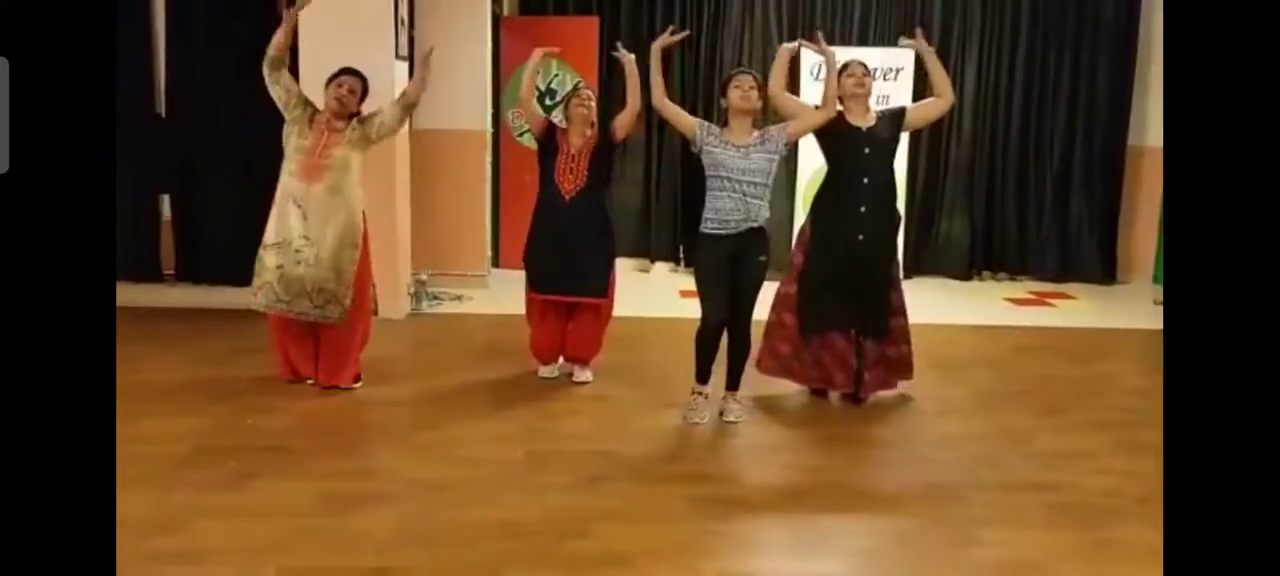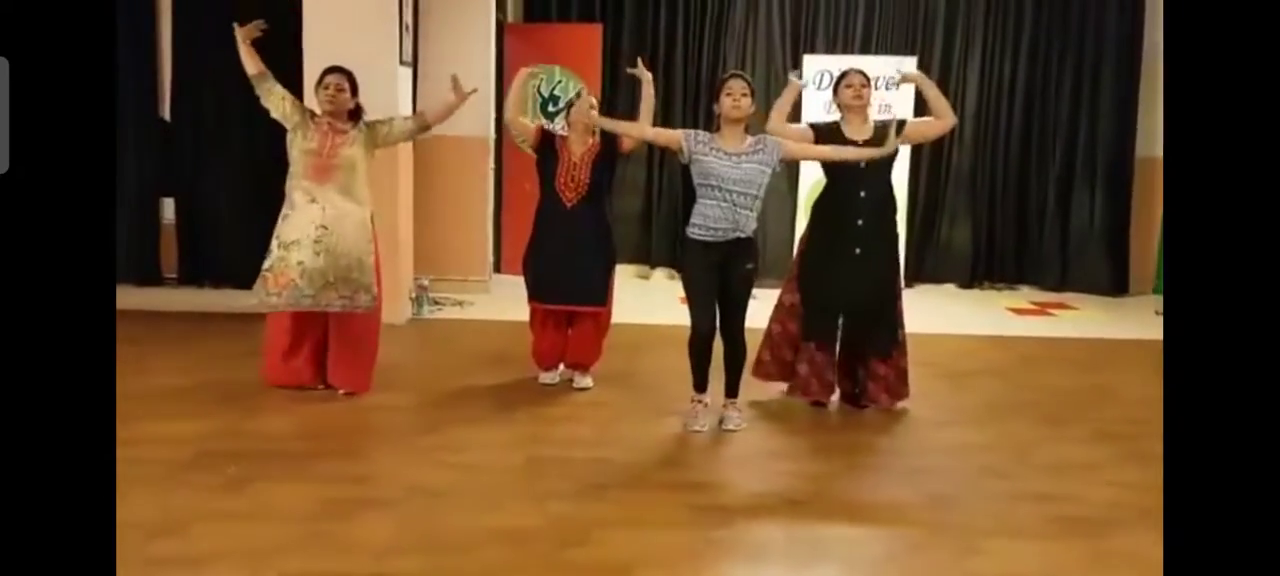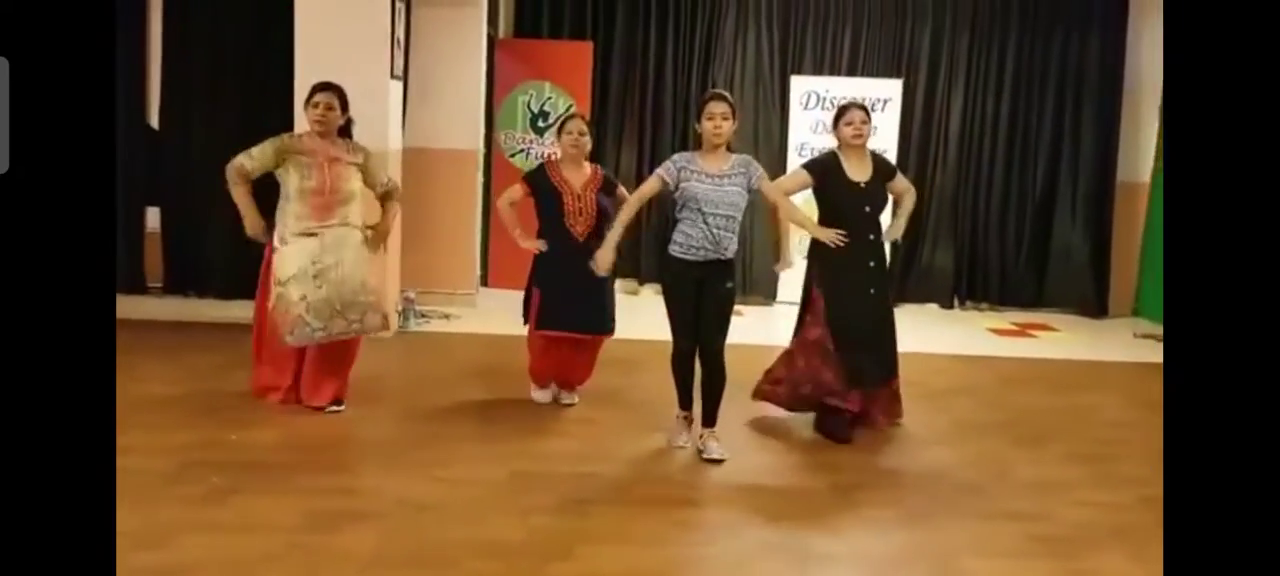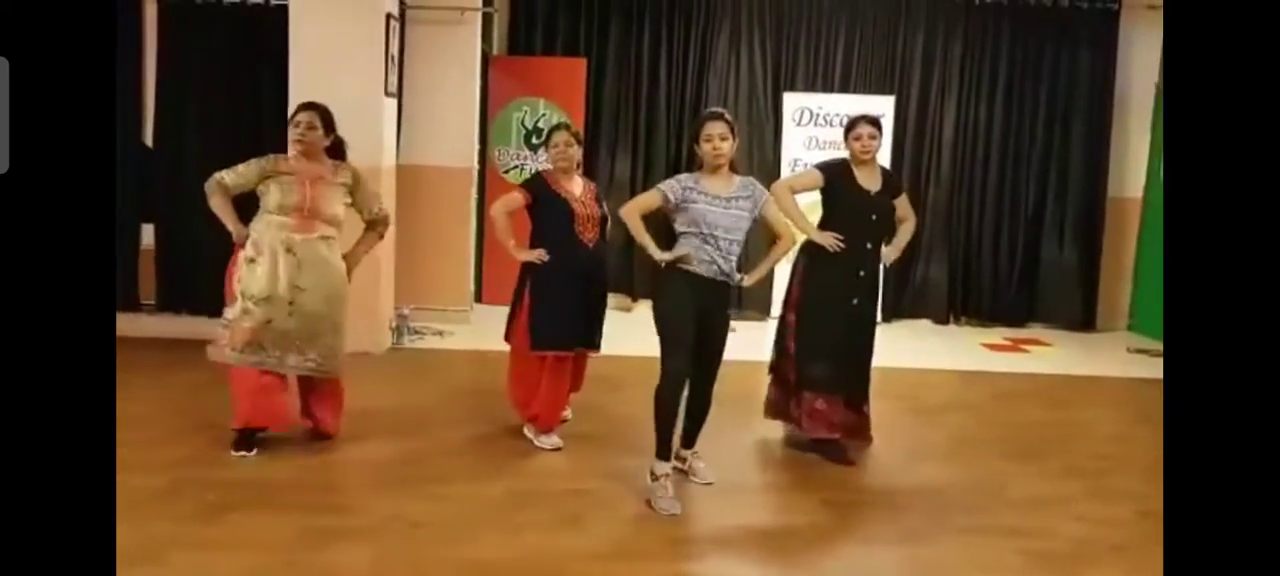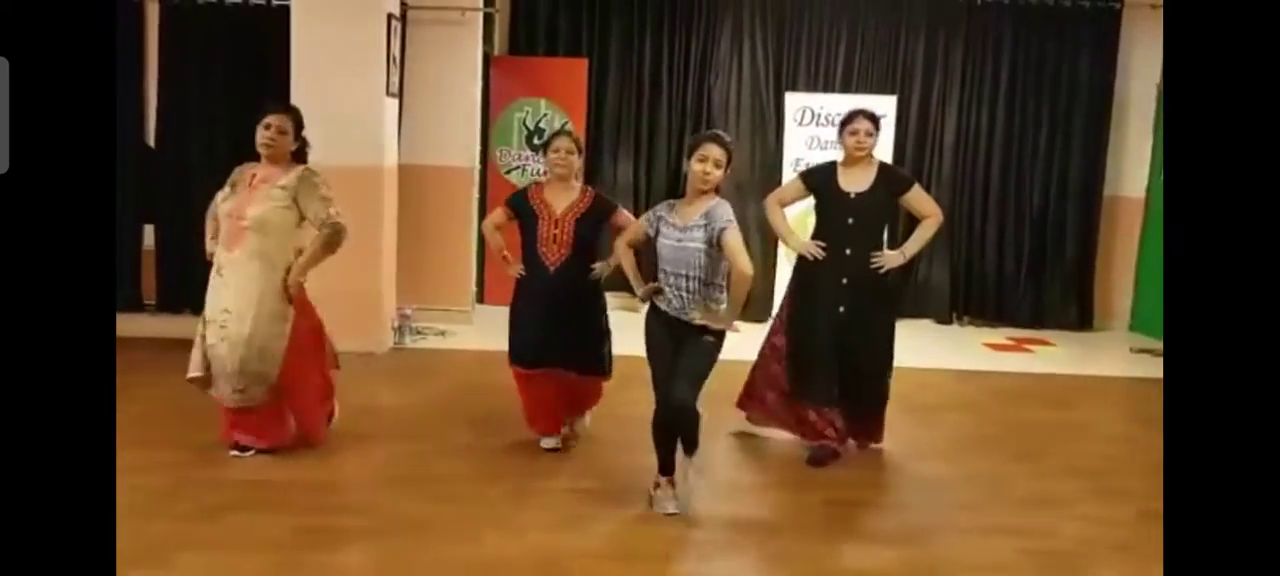
dt=0.7s
person 1, frame 1
left shoulder: (774, 139)
right shoulder: (706, 135)
left elbow: (827, 111)
right elbow: (660, 102)
left wrist: (829, 60)
right wrist: (656, 53)
left hip: (752, 241)
right hip: (712, 240)
left knee: (740, 321)
right knee: (714, 318)
left ankle: (732, 394)
right ankle: (700, 391)
person 1, frame 2
left shoulder: (767, 147)
right shoulder: (697, 142)
left elbow: (823, 152)
right elbow: (645, 133)
left wrist: (876, 153)
right wrist: (596, 121)
left hip: (740, 249)
right hip: (700, 246)
left knee: (733, 328)
right knee: (702, 326)
left ankle: (732, 402)
right ankle: (699, 399)
person 1, frame 3
left shoulder: (745, 167)
right shoulder: (680, 164)
left elbow: (781, 202)
right elbow: (637, 198)
left wrist: (815, 230)
right wrist: (610, 241)
left hip: (721, 269)
right hip: (681, 265)
left knee: (713, 350)
right knee: (684, 346)
left ankle: (709, 431)
right ankle: (684, 416)
person 1, frame 4
left shoulder: (750, 189)
right shoulder: (683, 185)
left elbow: (785, 236)
right elbow: (630, 210)
left wrist: (753, 277)
right wrist: (656, 253)
left hip: (719, 292)
right hip: (680, 284)
left knee: (704, 379)
right knee: (675, 372)
left ankle: (686, 452)
right ankle: (660, 470)
person 1, frame 5
left shoulder: (719, 212)
right shoulder: (662, 212)
left elbow: (743, 269)
right elbow: (623, 242)
left wrist: (728, 318)
right wrist: (638, 286)
left hip: (702, 327)
right hip: (662, 320)
left knee: (681, 399)
right knee: (664, 404)
left ankle: (688, 459)
right ankle: (664, 481)
person 2, frame 1
left shoulder: (363, 131)
right shoulder: (299, 115)
left elbow: (405, 106)
right elbow: (274, 69)
left wrist: (422, 71)
left hip: (339, 227)
right hip: (291, 224)
left knee: (339, 300)
right knee: (291, 298)
left ankle: (341, 370)
right ankle: (303, 366)
person 2, frame 2
left shoulder: (367, 132)
right shoulder: (298, 121)
left elbow: (416, 125)
right elbow: (264, 84)
left wrist: (456, 103)
right wrist: (243, 42)
left hip: (349, 228)
right hip: (300, 227)
left knee: (349, 304)
right knee: (299, 303)
left ankle: (346, 376)
right ankle: (304, 372)
person 2, frame 3
left shoulder: (358, 155)
right shoulder: (286, 147)
left elbow: (389, 190)
right elbow: (238, 169)
left wrist: (384, 225)
right wrist: (251, 216)
left hip: (343, 251)
right hip: (294, 249)
left knee: (339, 321)
right knee: (288, 323)
left ankle: (327, 393)
right ankle: (284, 389)
person 2, frame 4
left shoulder: (347, 177)
right shoulder: (270, 166)
left elbow: (379, 219)
right elbow: (216, 185)
left wrist: (354, 256)
right wrist: (234, 227)
left hip: (319, 274)
right hip: (264, 267)
left knee: (316, 349)
right knee: (254, 344)
left ankle: (324, 420)
right ankle: (252, 424)
person 2, frame 5
left shoulder: (301, 179)
right shoulder: (242, 174)
left elbow: (334, 230)
right elbow: (216, 206)
left wrist: (299, 270)
right wrist: (211, 242)
left hip: (271, 286)
right hip: (227, 283)
left knee: (289, 362)
right knee: (230, 359)
left ankle: (319, 410)
right ankle: (250, 433)
person 3, frame 1
left shoulder: (892, 120)
right shoulder: (826, 122)
left elbow: (945, 100)
right elbow: (776, 95)
left wrist: (928, 55)
right wrist: (784, 55)
left hip: (878, 230)
right hip: (831, 226)
left knee: (873, 306)
right knee: (825, 303)
left ankle: (861, 381)
right ankle: (822, 375)
person 3, frame 2
left shoulder: (890, 130)
right shoulder: (824, 133)
left elbow: (946, 120)
right elbow: (774, 130)
left wrist: (922, 81)
right wrist: (792, 91)
left hip: (877, 237)
right hip: (830, 234)
left knee: (871, 312)
right knee: (822, 309)
left ankle: (856, 385)
right ankle: (817, 384)
person 3, frame 3
left shoulder: (881, 166)
right shoulder: (823, 166)
left elbow: (908, 192)
right elbow: (775, 191)
left wrist: (897, 226)
left hip: (872, 266)
right hip: (833, 265)
left knee: (873, 340)
right knee: (839, 341)
left ankle: (860, 408)
right ankle: (834, 411)
person 3, frame 4
left shoulder: (889, 182)
right shoulder: (833, 172)
left elbow: (907, 220)
right elbow: (781, 188)
left wrist: (894, 249)
right wrist: (810, 231)
left hip: (864, 277)
right hip: (824, 271)
left knee: (853, 352)
right knee: (821, 347)
left ankle: (845, 425)
right ankle: (822, 431)
person 3, frame 5
left shoulder: (892, 179)
right shoulder: (821, 175)
left elbow: (933, 216)
right elbow: (773, 201)
left wrist: (903, 254)
right wrist: (793, 241)
left hip: (868, 283)
right hip: (818, 279)
left knee: (864, 361)
right knee: (816, 357)
left ankle: (857, 430)
right ankle: (825, 436)
person 4, frame 1
left shoulder: (604, 144)
right shoulder: (549, 139)
left elbow: (633, 108)
right elbow: (526, 100)
left wrist: (630, 65)
right wrist: (537, 60)
left hip: (591, 238)
right hip: (550, 236)
left knee: (589, 303)
right knee: (547, 301)
left ankle: (580, 360)
right ankle: (548, 357)
person 4, frame 2
left shoulder: (607, 149)
right shoulder: (548, 144)
left elbow: (644, 128)
right elbow: (512, 119)
left wrist: (647, 85)
right wrist: (521, 79)
left hip: (592, 243)
right hip: (550, 241)
left knee: (590, 308)
right knee: (548, 306)
left ankle: (581, 366)
right ankle: (548, 363)
person 4, frame 3
left shoulder: (601, 178)
right shoulder: (543, 175)
left elbow: (626, 201)
right elbow: (504, 201)
right wrist: (521, 238)
left hip: (593, 266)
right hip: (554, 265)
left knee: (588, 331)
right knee: (550, 330)
left ankle: (569, 383)
right ankle: (542, 380)
person 4, frame 4
left shoulder: (590, 188)
right shoulder: (540, 184)
left elbow: (604, 221)
right elbow: (498, 210)
right wrist: (517, 250)
left hip: (587, 283)
right hip: (549, 279)
left knee: (574, 348)
right knee: (545, 350)
left ankle: (558, 404)
right ankle: (539, 422)
person 4, frame 5
left shoulder: (593, 201)
right shoulder: (526, 197)
left elbow: (632, 228)
right elbow: (489, 226)
left wrist: (610, 263)
right wrist: (508, 261)
left hip: (579, 299)
right hip: (535, 298)
left knee: (579, 367)
right knee: (536, 367)
left ankle: (575, 413)
right ankle: (548, 427)
